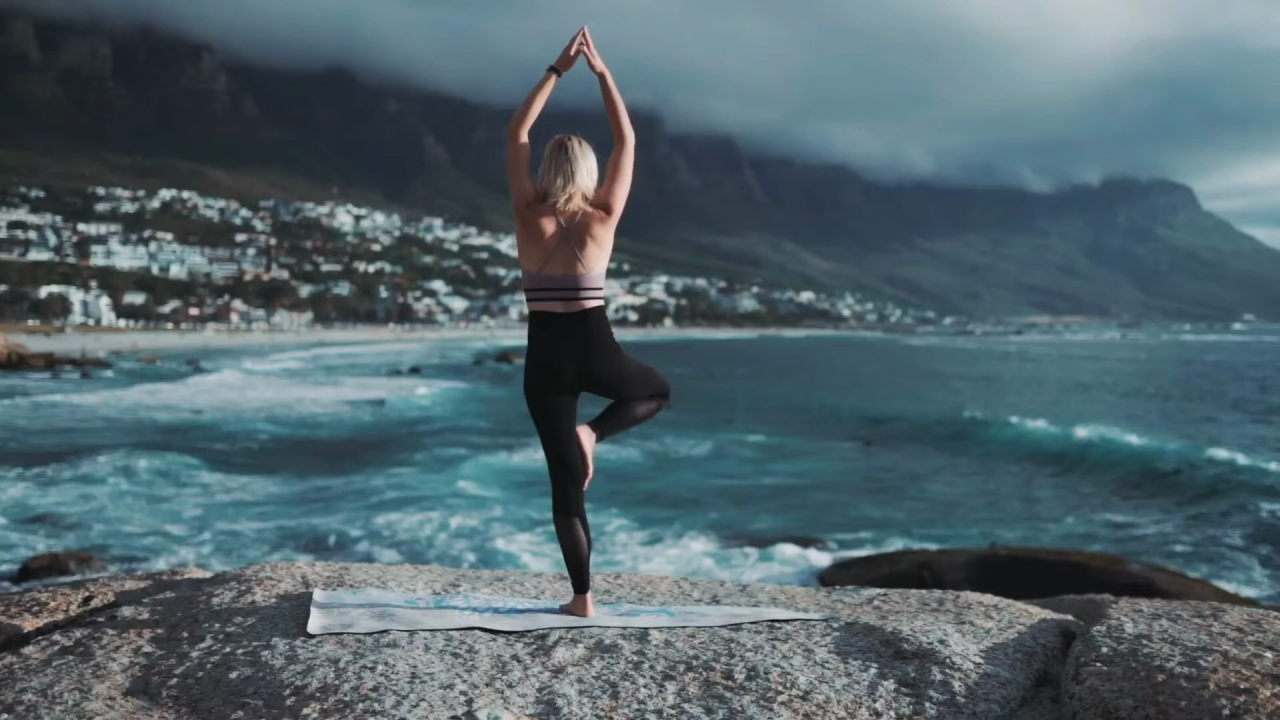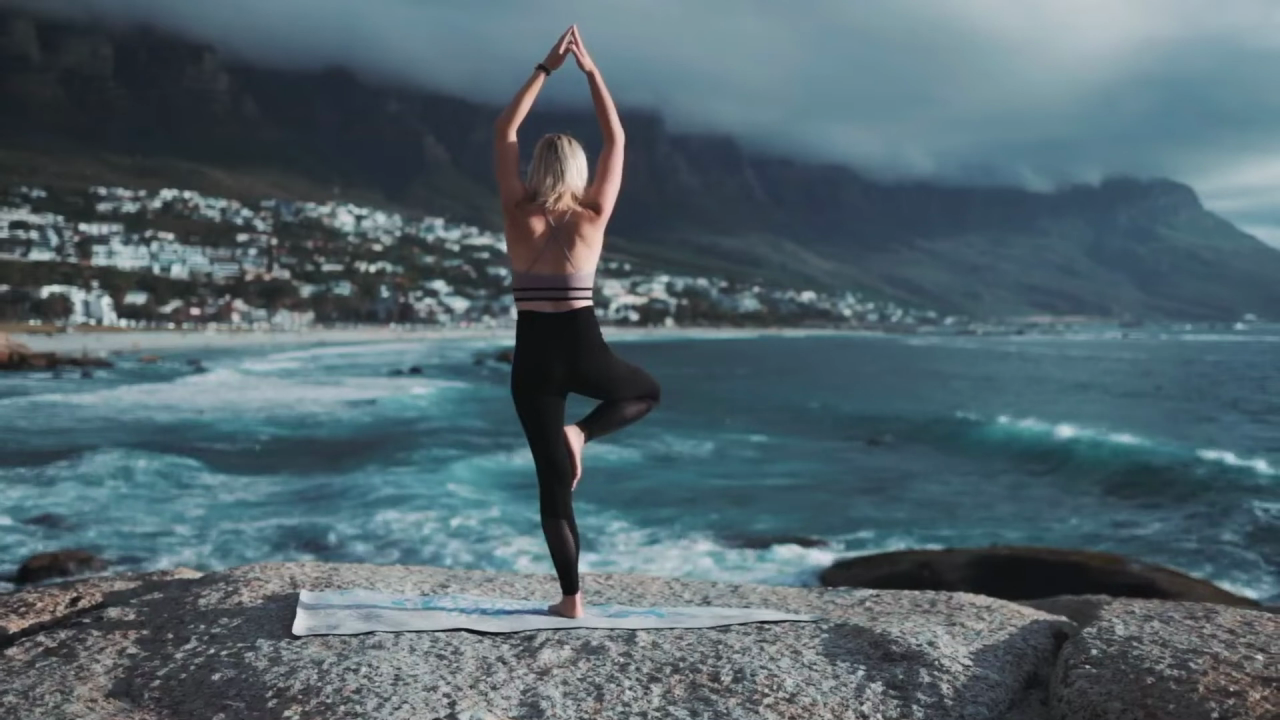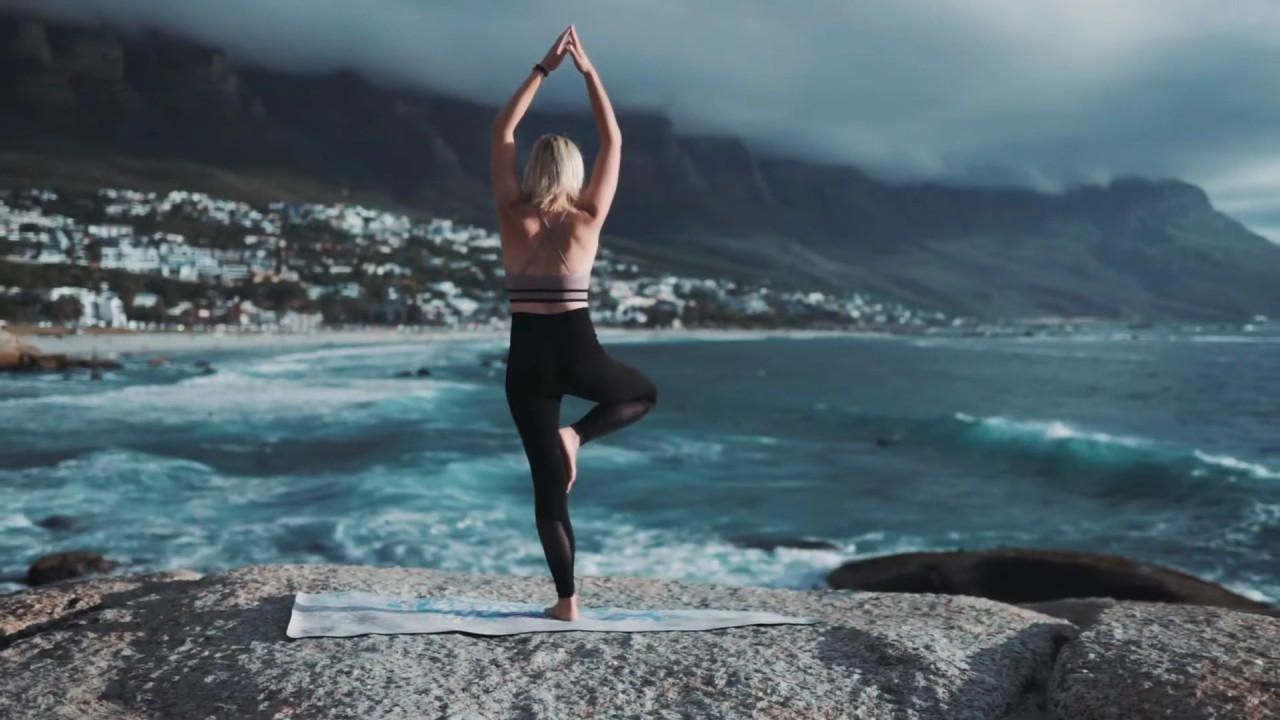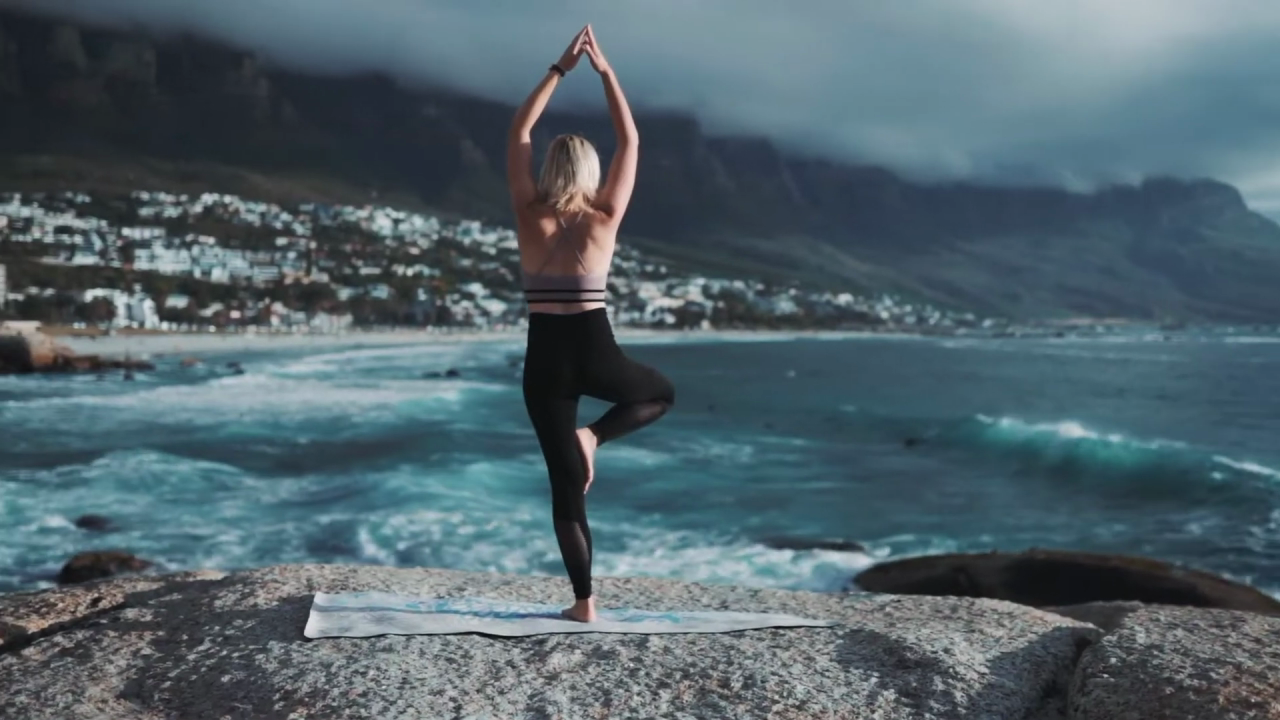
dt=0.4s
person 1, frame 1
left shoulder: (528, 217)
right shoulder: (603, 218)
left elbow: (517, 133)
right elbow: (626, 139)
left wrist: (556, 70)
right wrist: (600, 70)
left hip: (545, 358)
right hip: (595, 352)
left knee: (565, 482)
right knee: (658, 390)
left ankle: (582, 598)
right ankle: (592, 432)
person 1, frame 2
left shoulder: (518, 216)
right shoulder: (592, 218)
left elbow: (505, 133)
right elbow: (616, 138)
left wrist: (546, 68)
right wrist: (589, 69)
left hip: (534, 359)
right hip: (584, 352)
left knee: (553, 484)
right knee: (647, 391)
left ankle: (571, 600)
right ankle: (582, 433)
person 1, frame 3
left shoulder: (513, 217)
right shoulder: (588, 219)
left elbow: (502, 133)
right elbow: (613, 140)
left wrist: (543, 69)
right wrist: (587, 70)
left hip: (527, 359)
right hip: (578, 354)
left knee: (548, 486)
right knee: (644, 393)
left ankle: (566, 602)
right ankle: (577, 435)
person 1, frame 4
left shoulder: (529, 217)
right shoulder: (604, 219)
left elbow: (518, 133)
right elbow: (630, 139)
left wrist: (559, 69)
right wrist: (603, 69)
left hip: (545, 361)
right hip: (595, 355)
left knee: (565, 487)
right knee: (662, 393)
left ankle: (583, 603)
right ankle: (594, 436)
